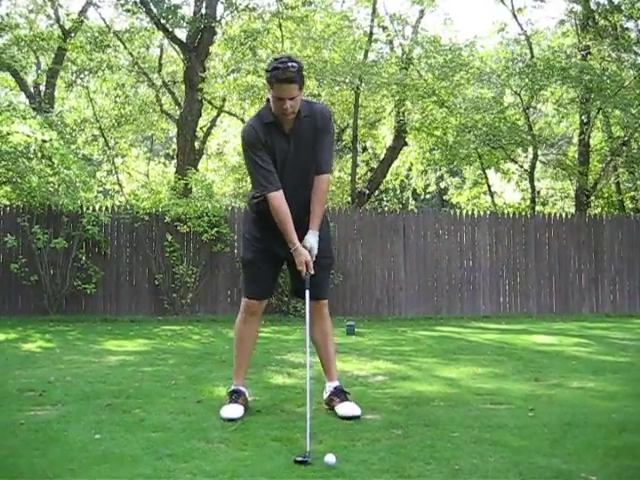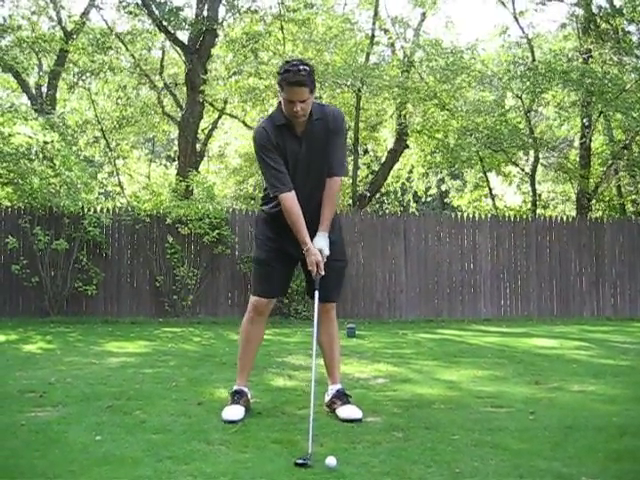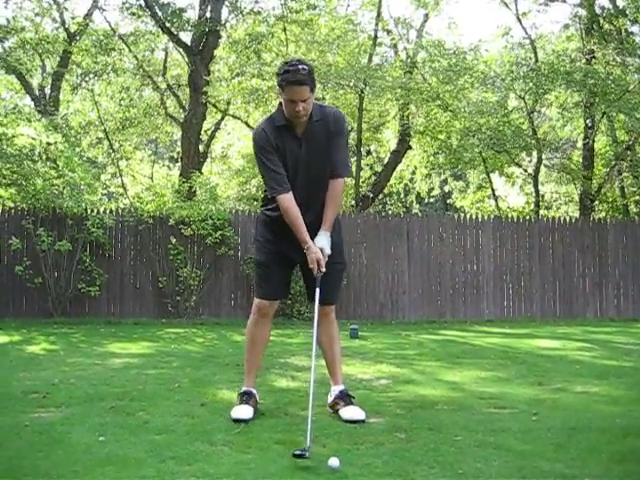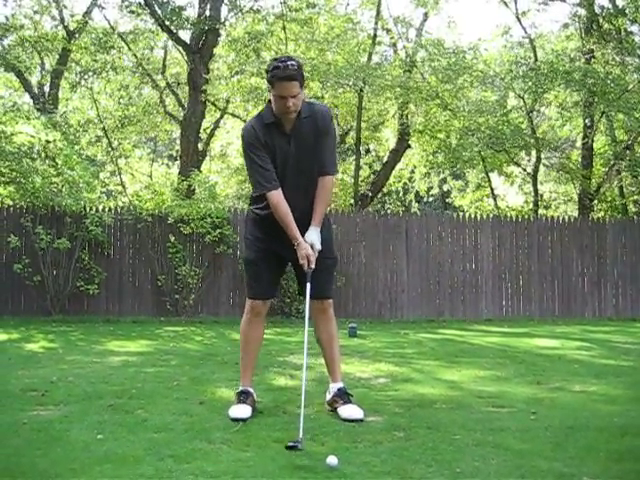
dt=0.2s
person 1, frame 1
left shoulder: (320, 117)
right shoulder: (254, 131)
left elbow: (322, 177)
right elbow: (272, 192)
left wrist: (313, 233)
right wrist: (294, 246)
left hip: (312, 225)
right hip: (265, 227)
left knee: (319, 305)
right knee: (251, 306)
left ankle: (333, 387)
right ankle: (238, 389)
person 1, frame 2
left shoulder: (332, 120)
right shoulder: (265, 133)
left elbow: (334, 178)
right elbow: (284, 193)
left wrist: (322, 235)
right wrist: (306, 246)
left hip: (323, 227)
right hip: (276, 228)
left knee: (326, 308)
right knee: (259, 305)
left ankle: (336, 390)
right ankle: (240, 391)
person 1, frame 3
left shoulder: (333, 121)
right shoulder: (265, 134)
left elbow: (338, 179)
right elbow: (282, 194)
left wrist: (323, 235)
right wrist: (307, 245)
left hip: (323, 228)
right hip: (276, 229)
left knee: (326, 309)
right knee: (263, 307)
left ankle: (338, 391)
right ankle: (248, 391)
person 1, frame 4
left shoulder: (321, 117)
right shoulder: (254, 131)
left elbow: (326, 176)
right elbow: (271, 191)
left wrist: (313, 231)
right wrist: (297, 242)
left hip: (313, 225)
right hip: (267, 228)
left knee: (323, 305)
right knee: (255, 306)
left ankle: (337, 389)
right ankle: (245, 390)
